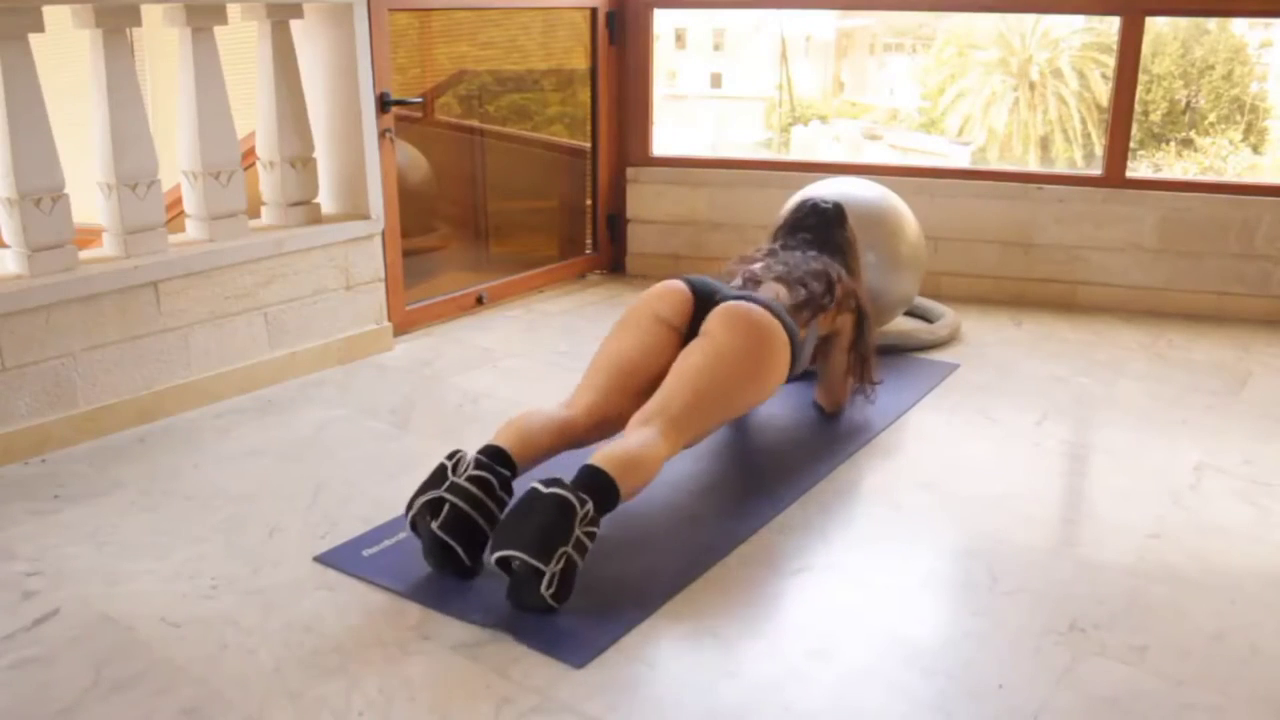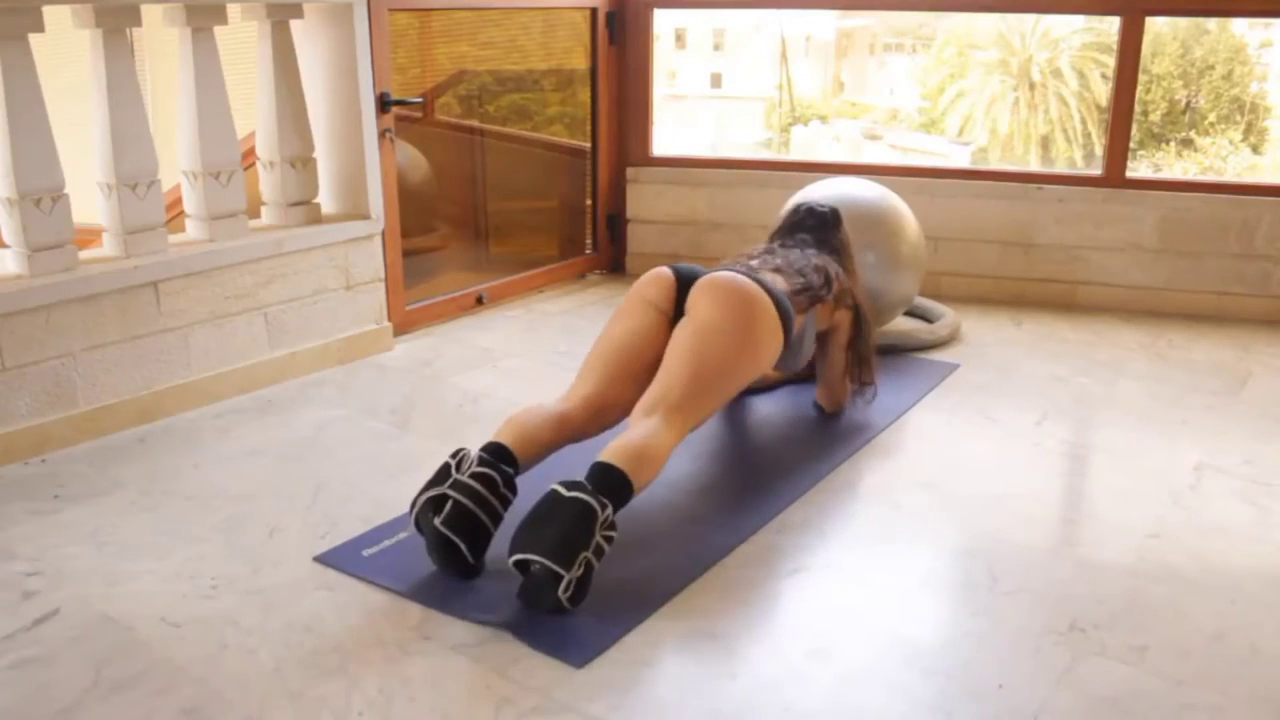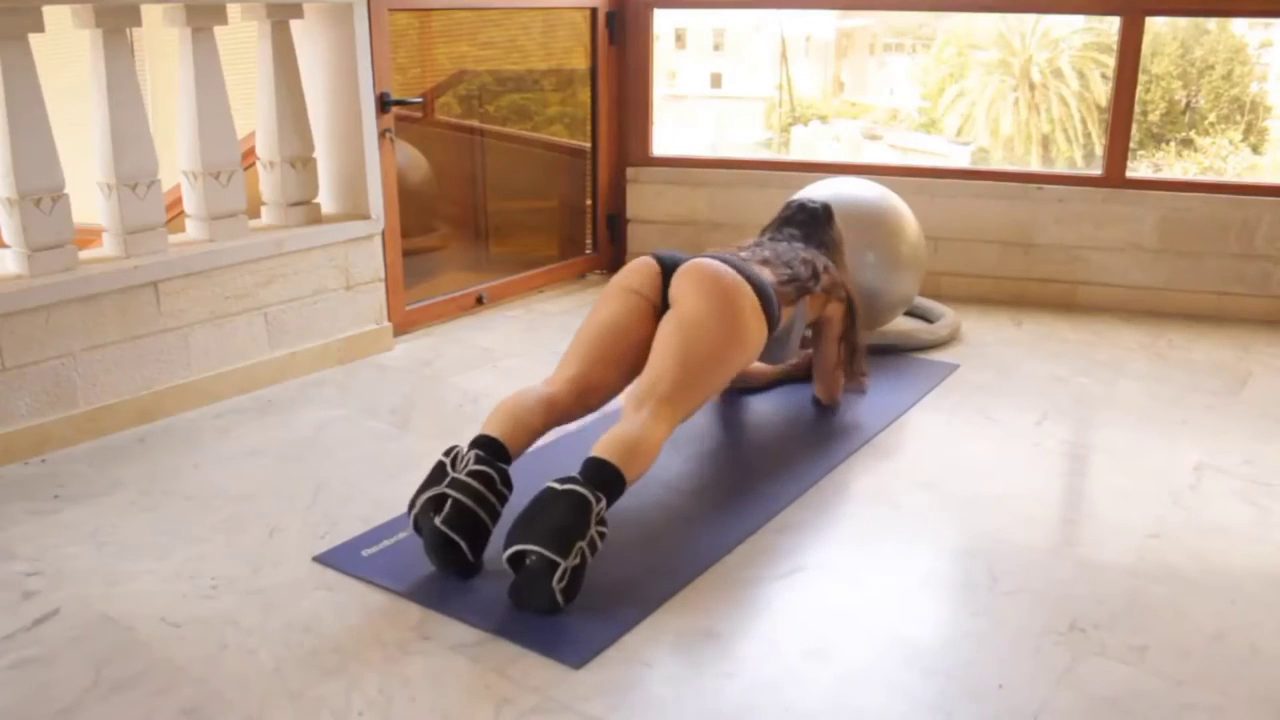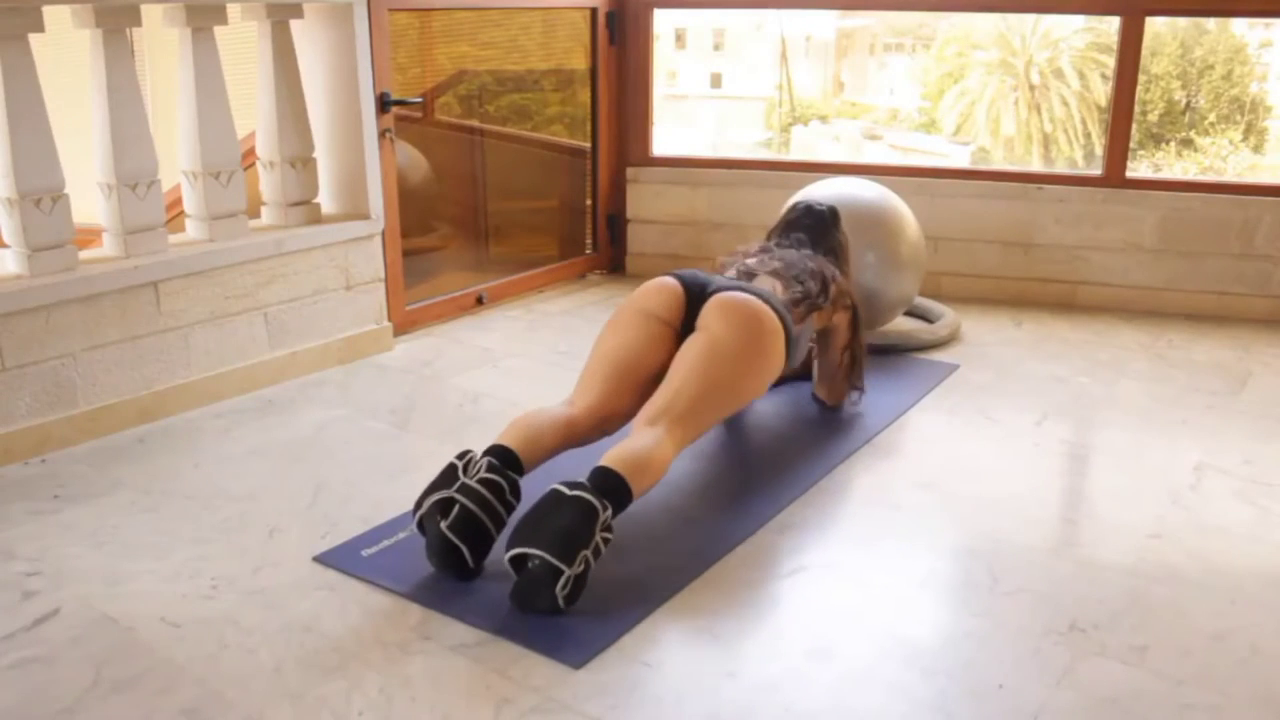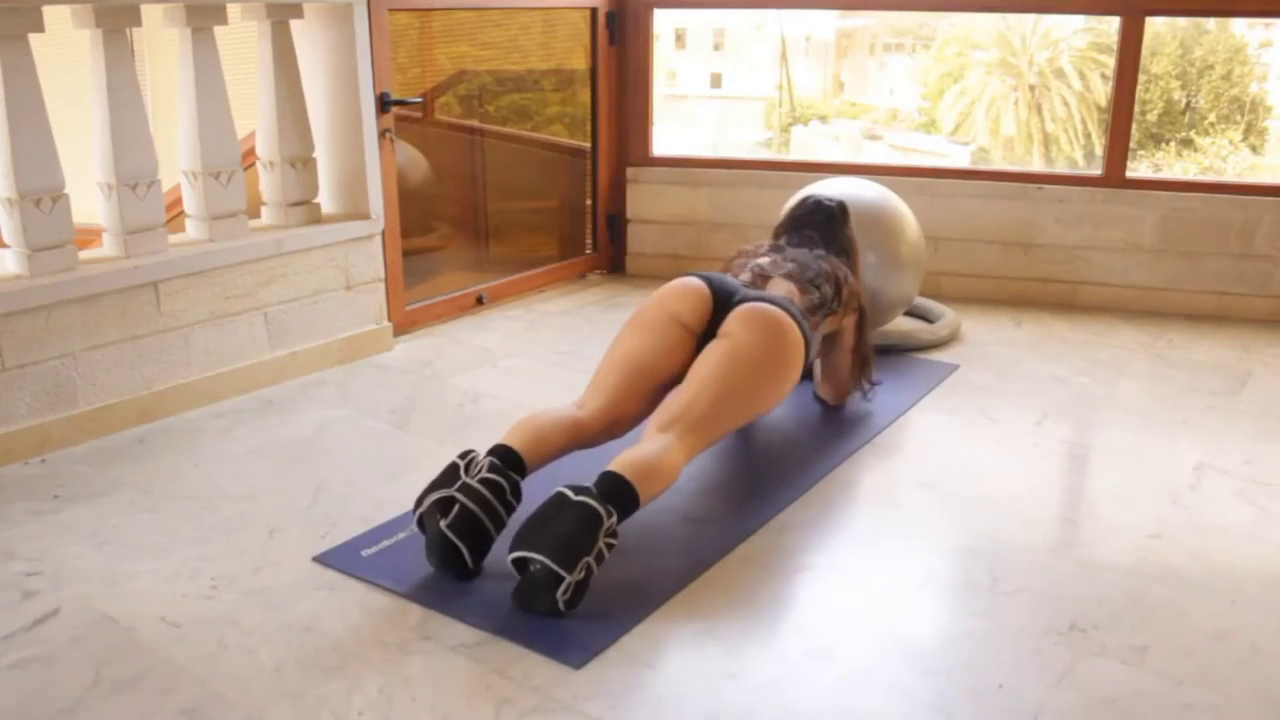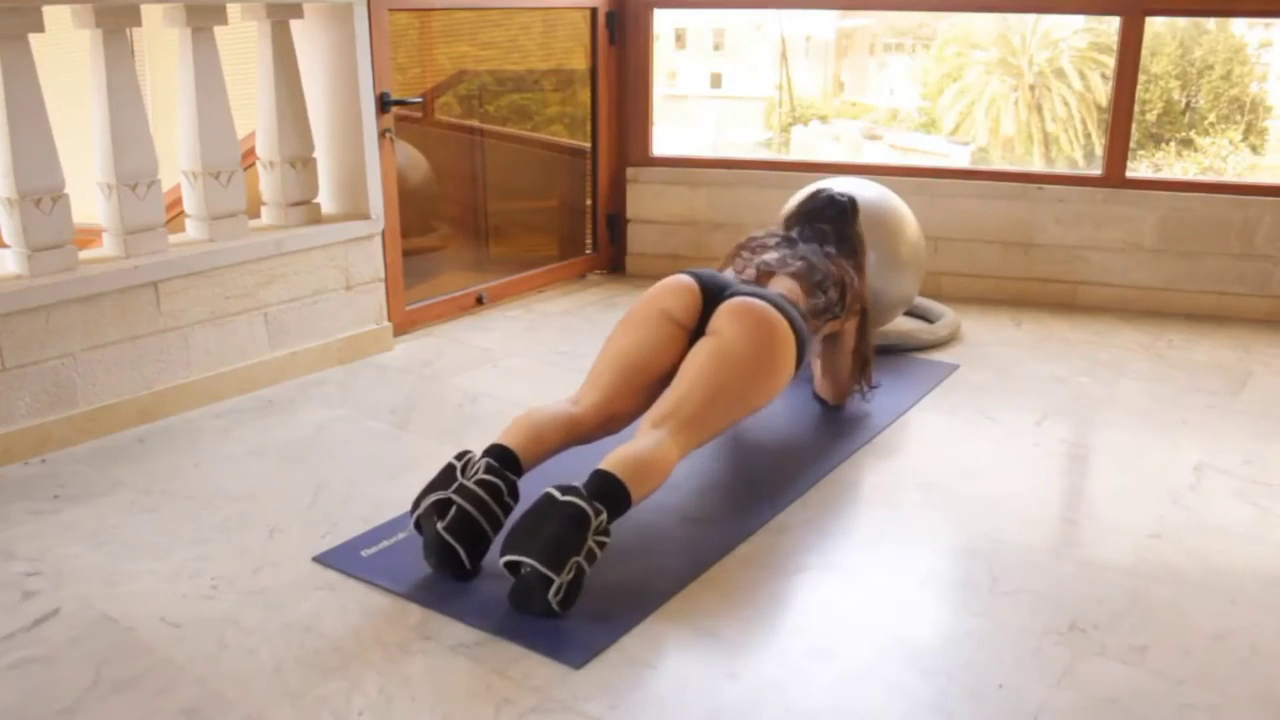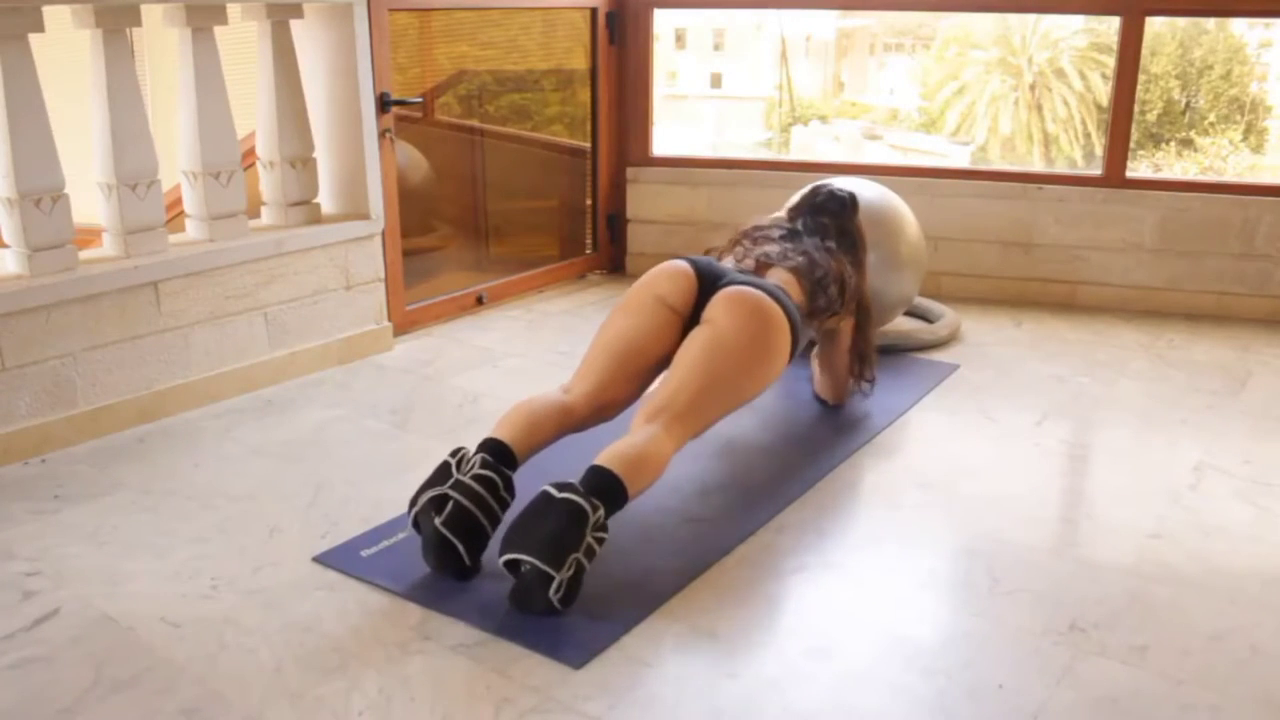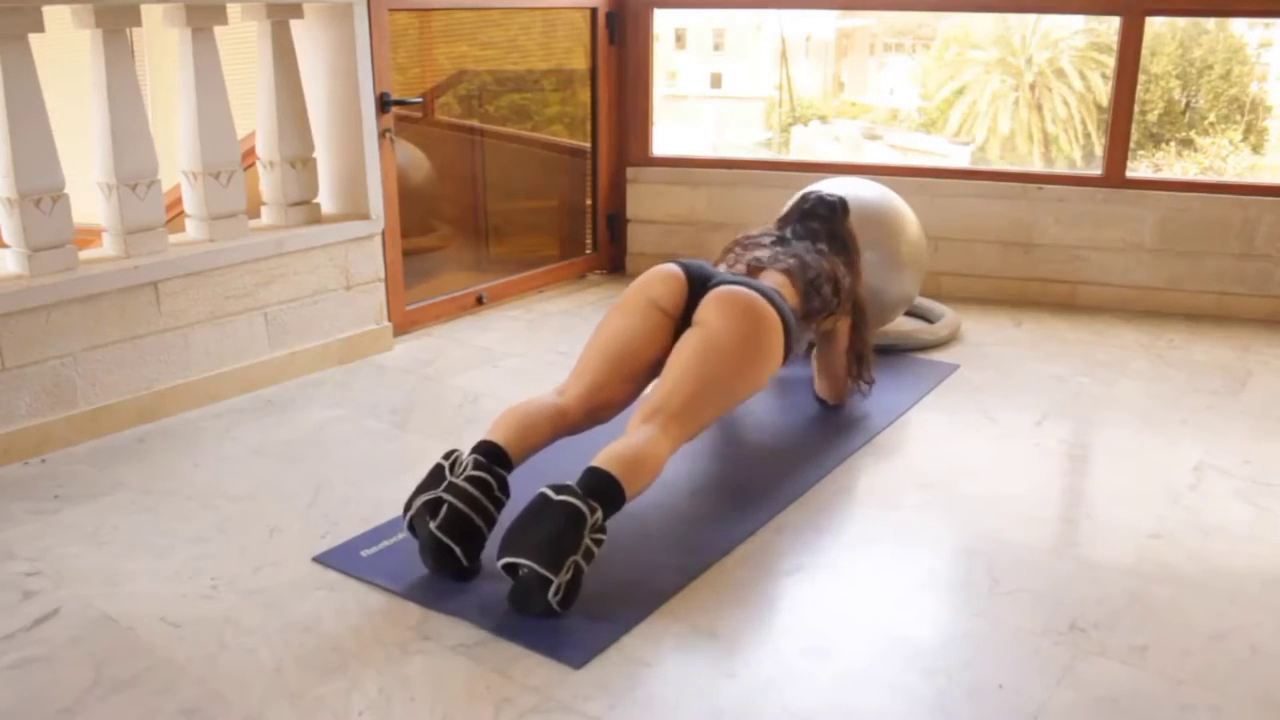
dt=0.2s
person 1, frame 1
left shoulder: (755, 261)
right shoulder: (841, 294)
left elbow: (712, 379)
right elbow: (832, 402)
left wrist: (793, 361)
right wrist: (815, 361)
left hip: (679, 293)
right hip: (755, 330)
left knee: (579, 415)
right knee: (654, 432)
left ankle: (482, 474)
right ankle: (574, 505)
person 1, frame 2
left shoulder: (753, 258)
right shoulder: (836, 289)
left elbow: (720, 371)
right elbow: (832, 401)
left wrist: (788, 367)
right wrist: (814, 362)
left hip: (669, 279)
right hip: (740, 304)
left knee: (577, 408)
right knee: (658, 421)
left ankle: (483, 471)
right ankle: (588, 506)
person 1, frame 3
left shoulder: (746, 253)
right shoulder: (827, 282)
left elbow: (724, 372)
right elbow: (828, 394)
left wrist: (791, 369)
right wrist: (813, 365)
left hip: (654, 269)
right hip: (720, 288)
left knee: (561, 392)
right knee: (649, 414)
left ankle: (477, 466)
right ankle: (580, 501)
person 1, frame 4
left shoulder: (747, 259)
right shoulder: (832, 288)
left elbow: (715, 377)
right elbow: (831, 394)
left wrist: (790, 366)
right wrist: (812, 362)
left hip: (673, 289)
right hip: (749, 319)
left knee: (580, 413)
right knee: (660, 430)
left ankle: (487, 474)
right ankle: (587, 507)
person 1, frame 5
left shoulder: (752, 255)
right shoulder: (842, 288)
right elbow: (835, 393)
left wrist: (796, 363)
right wrist: (816, 360)
left hip: (693, 291)
right hip: (771, 328)
left knee: (590, 413)
right knee: (671, 437)
left ankle: (491, 474)
right ankle: (593, 510)
person 1, frame 6
left shoulder: (757, 244)
right shoulder: (846, 286)
right elbow: (835, 393)
right wrist: (820, 359)
left hip: (686, 288)
right hip: (762, 324)
left knee: (584, 409)
right knee: (664, 434)
left ankle: (489, 473)
right ankle: (585, 509)
person 1, frame 7
left shoulder: (762, 231)
right shoulder: (842, 279)
right elbow: (833, 394)
right wrist: (818, 363)
left hip: (682, 274)
right hip: (756, 313)
left knee: (577, 398)
right knee: (660, 427)
left ankle: (482, 471)
right ankle: (583, 507)
person 1, frame 8
left shoulder: (754, 242)
right shoulder: (835, 283)
right elbow: (833, 393)
right wrist: (817, 360)
left hip: (674, 277)
right hip: (748, 313)
left knee: (572, 401)
right knee: (656, 428)
left ankle: (475, 474)
right ankle: (579, 507)
